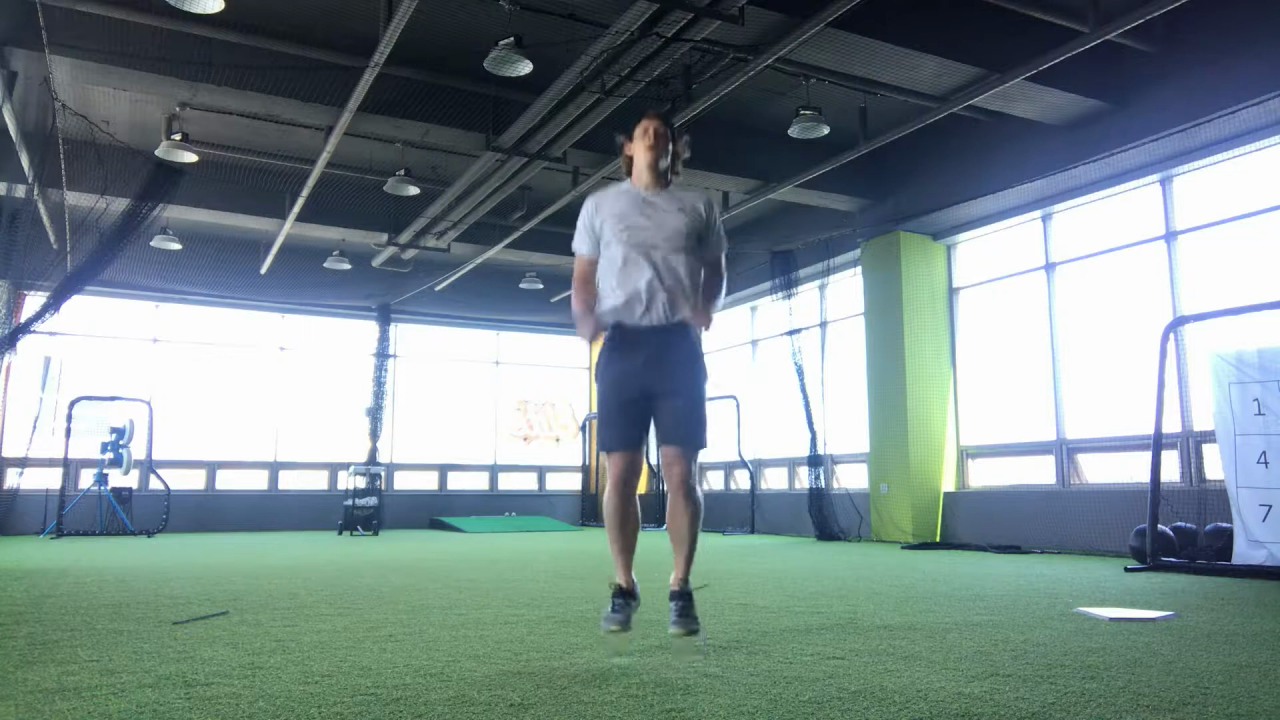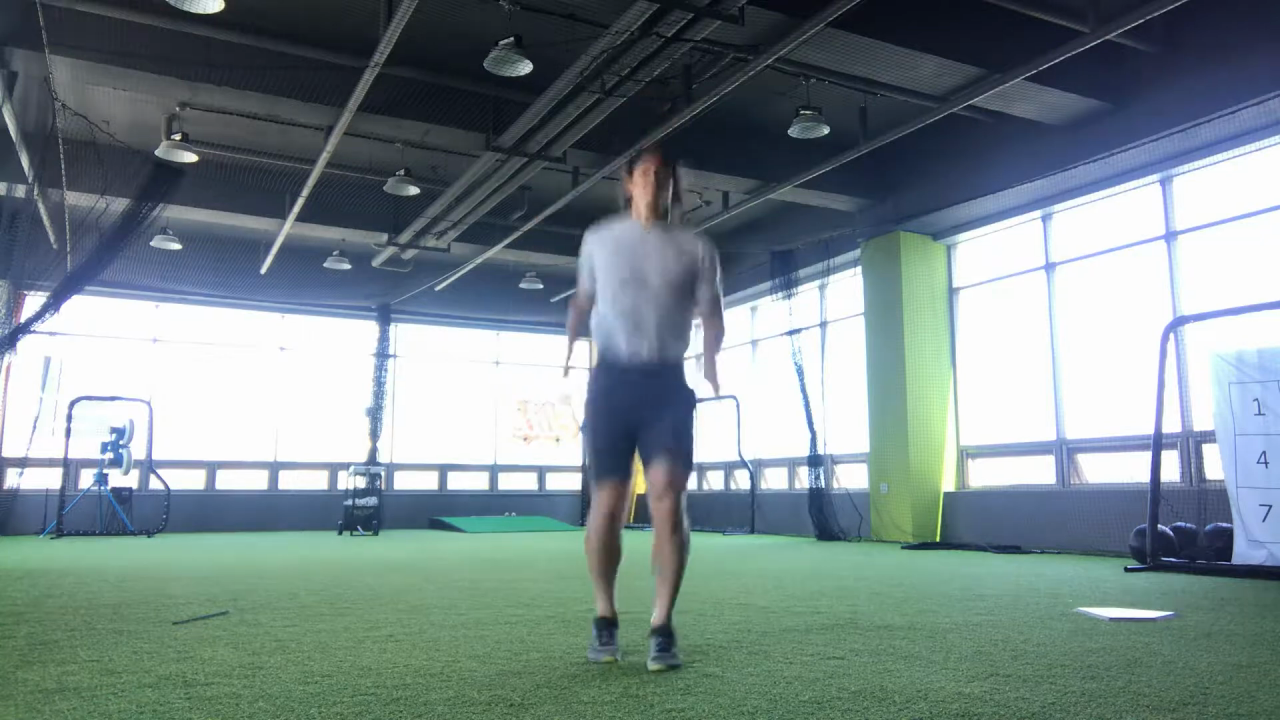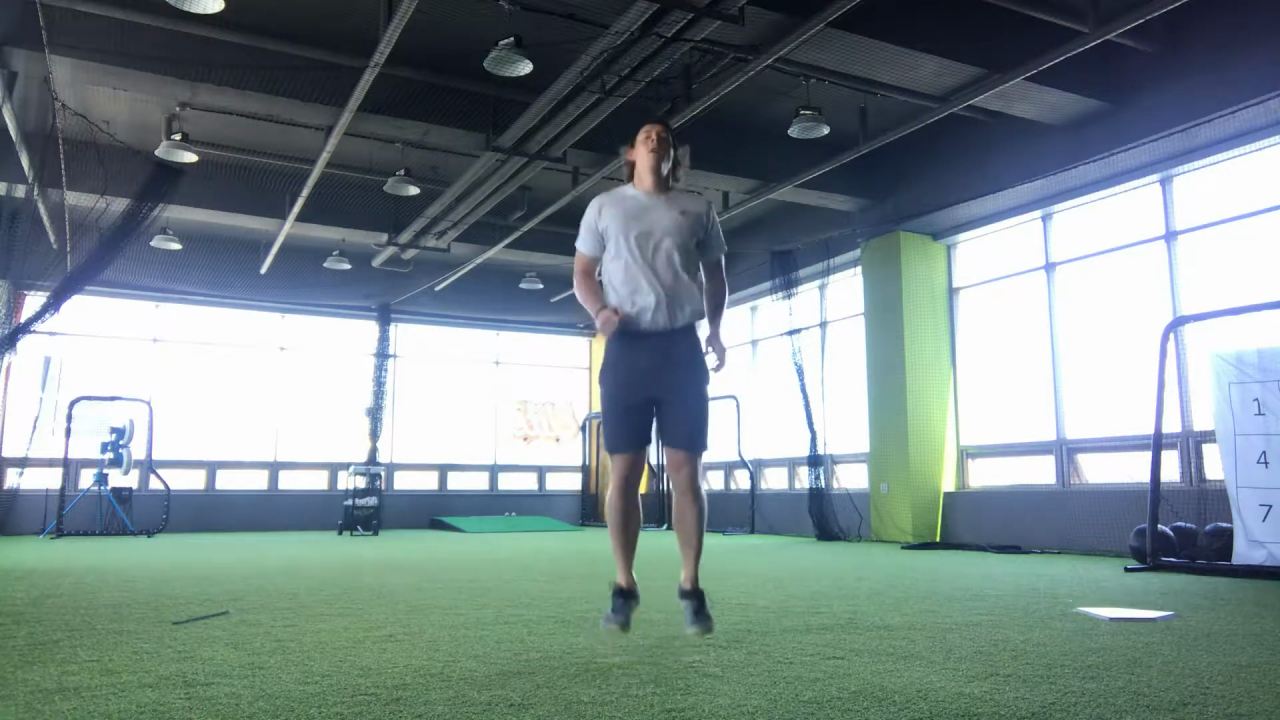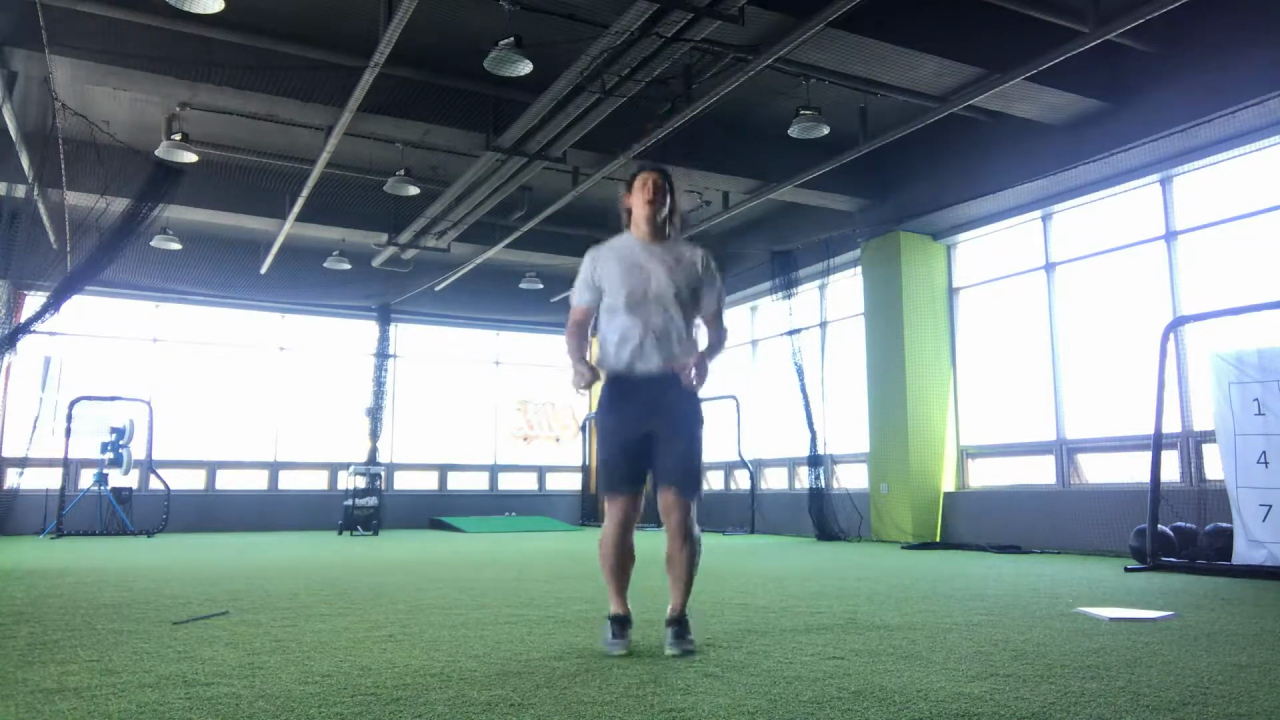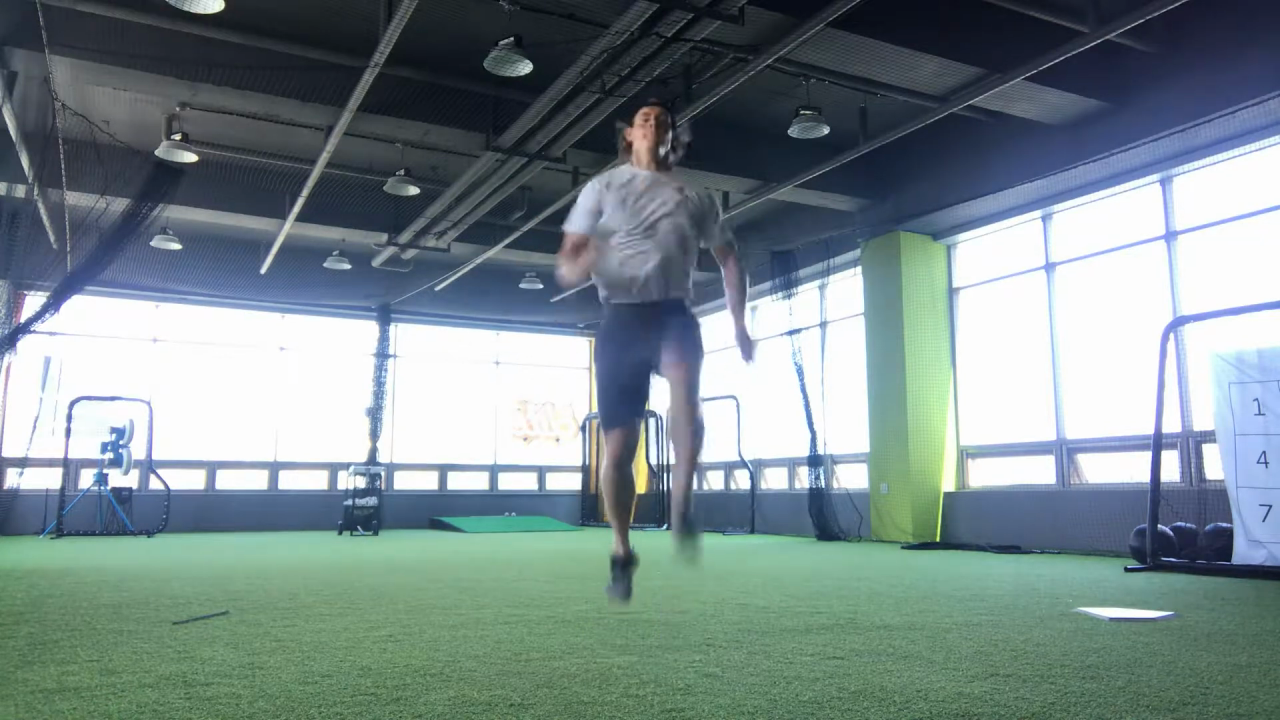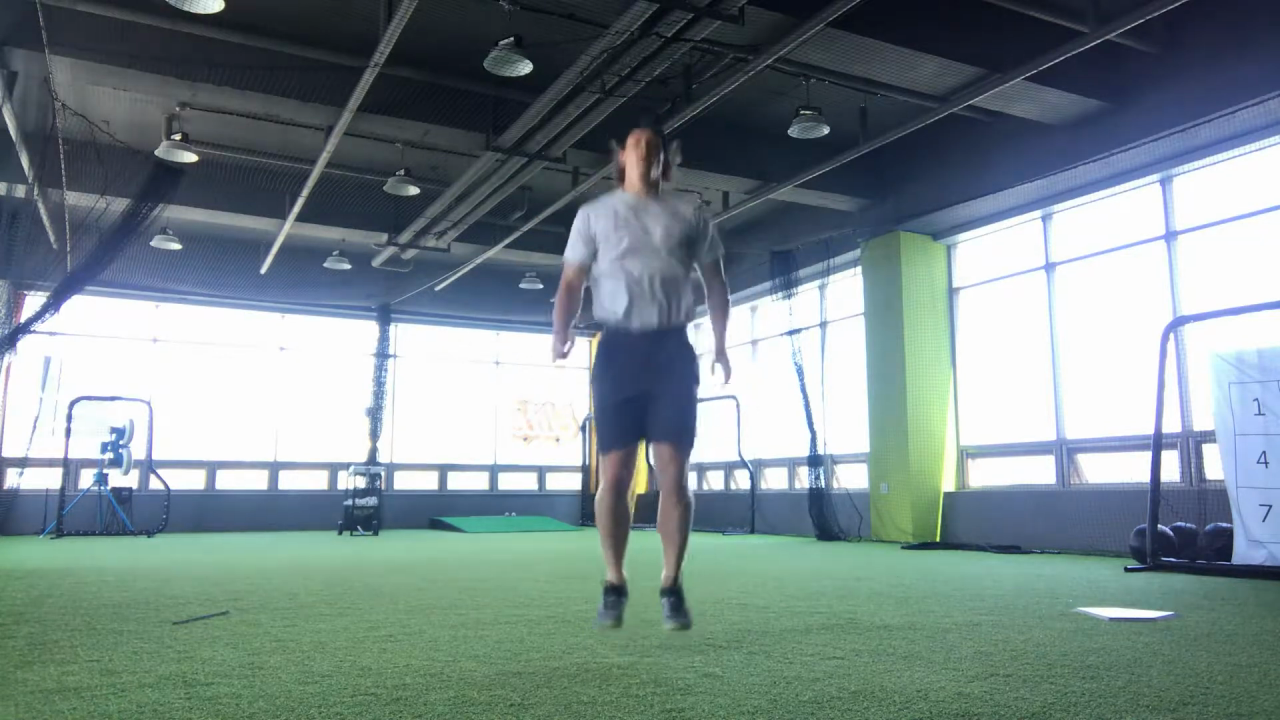
dt=0.7s
person 1, frame 1
left shoulder: (698, 207)
right shoulder: (600, 205)
left elbow: (715, 272)
right elbow: (583, 272)
left wrist: (707, 305)
right wrist: (585, 314)
left hip: (678, 345)
right hip: (623, 347)
left knee: (679, 470)
right knee: (620, 472)
left ankle: (681, 589)
right ankle: (624, 586)
person 1, frame 2
left shoulder: (695, 246)
right shoulder: (600, 238)
left elbow: (711, 315)
right elbow: (584, 300)
left wrist: (711, 365)
right wrist: (568, 352)
left hip: (667, 380)
right hip: (615, 379)
left knee: (667, 499)
right knee: (608, 506)
left ankle: (662, 628)
right ankle: (605, 620)
person 1, frame 3
left shoulder: (698, 210)
right shoulder: (604, 207)
left elbow: (714, 277)
right elbow: (583, 275)
left wrist: (716, 334)
right wrist: (599, 310)
left hip: (681, 345)
right hip: (627, 347)
left knee: (684, 470)
right knee: (624, 472)
left ankle: (691, 589)
right ankle: (624, 587)
person 1, frame 4
left shoulder: (694, 258)
right shoulder: (601, 257)
left elbow: (717, 326)
right elbow: (577, 323)
left wrist: (705, 357)
right wrist: (579, 363)
left hip: (675, 396)
right hip: (621, 395)
left knee: (678, 513)
right knee: (620, 515)
left ankle: (677, 617)
right ankle: (618, 615)
person 1, frame 5
left shoulder: (694, 196)
right shoulder: (602, 188)
left elbow: (727, 256)
right elbow: (569, 252)
left wrist: (740, 321)
right wrist: (577, 266)
left hip: (672, 316)
right hip: (620, 320)
left knee: (685, 399)
right knee: (618, 448)
left ankle: (682, 508)
right ankle: (621, 552)
person 1, frame 6
left shoulder: (689, 214)
right shoulder: (594, 213)
left elbow: (714, 280)
right elbow: (571, 282)
left wrist: (719, 340)
right wrist: (561, 329)
left hip: (672, 349)
right hip: (619, 348)
left knee: (672, 471)
right knee: (615, 472)
left ankle: (671, 586)
right ankle: (614, 583)
